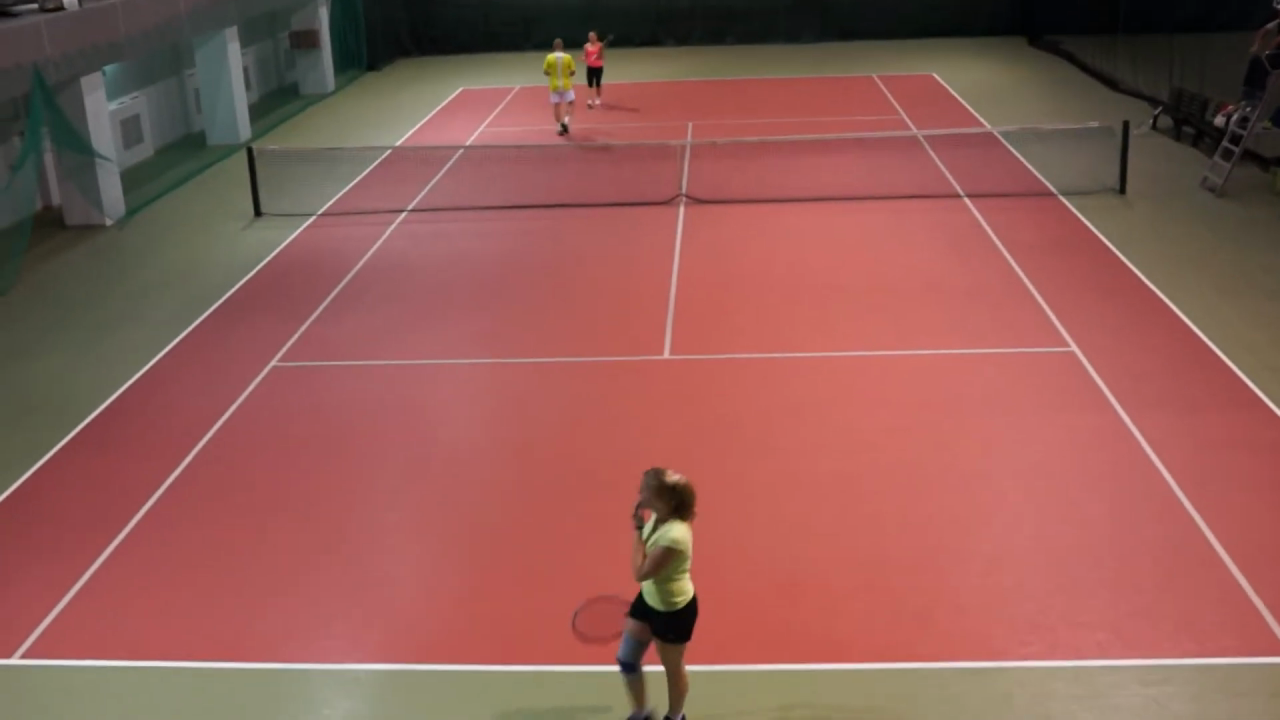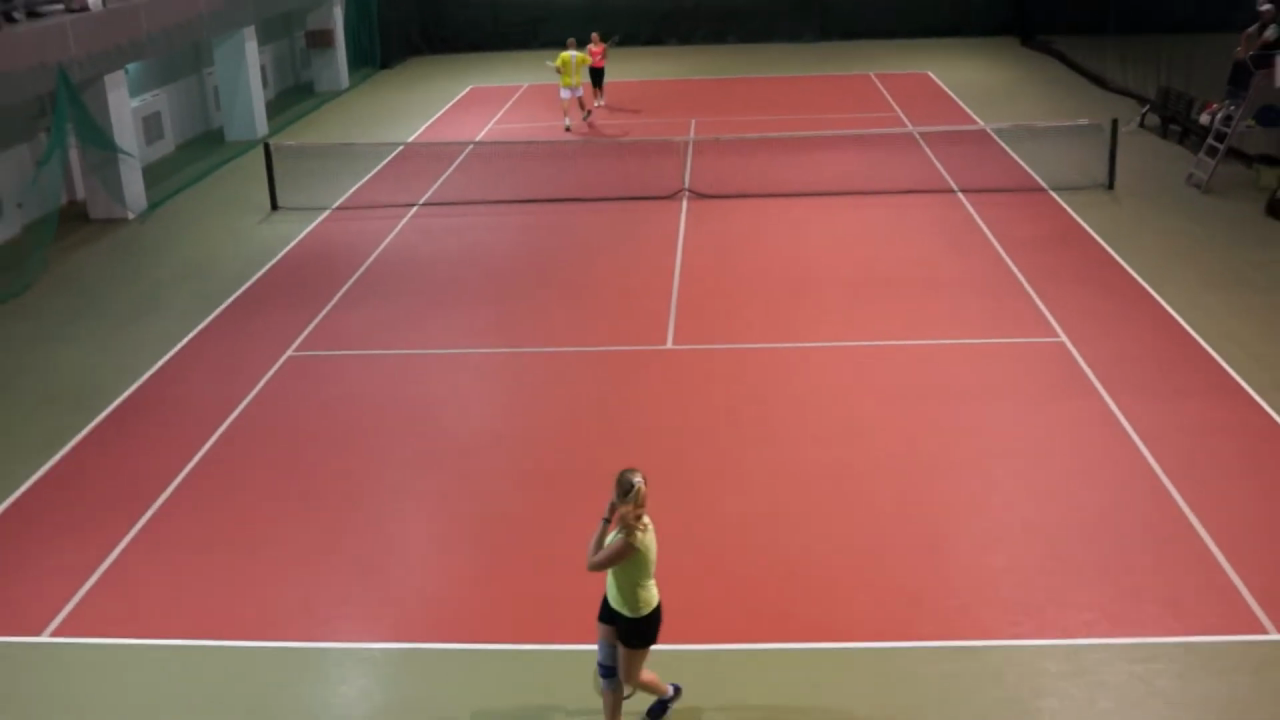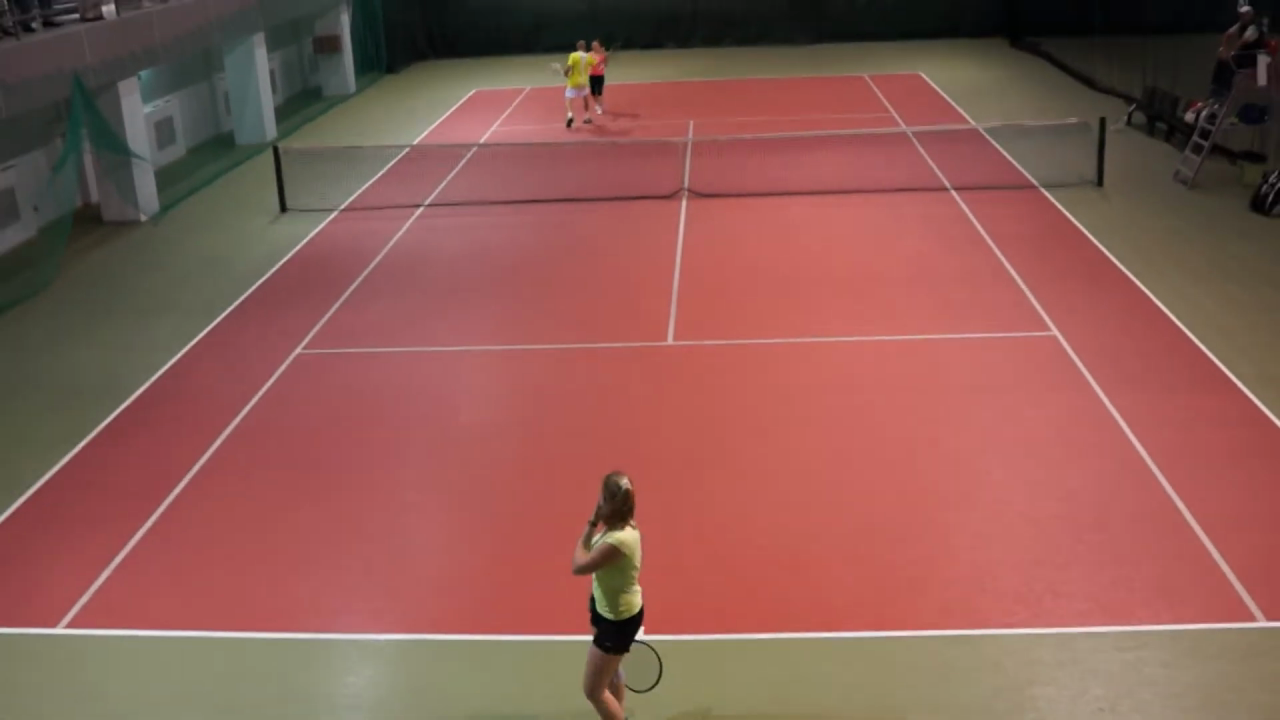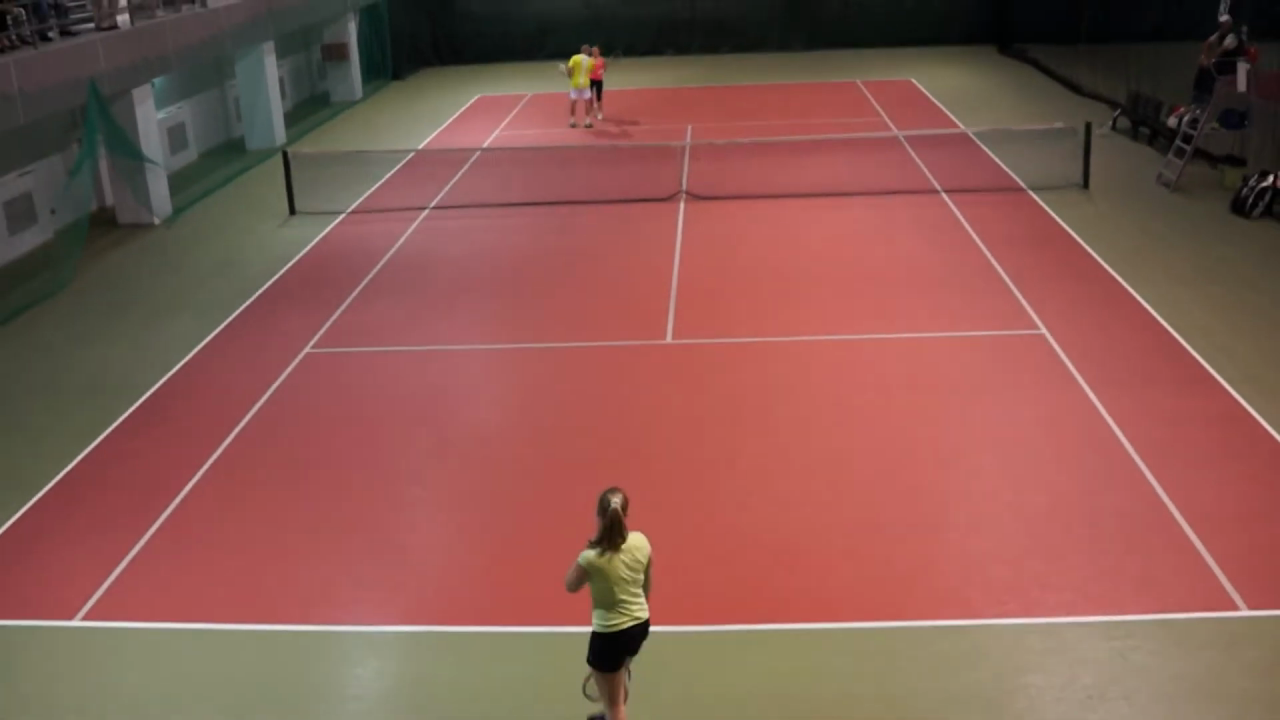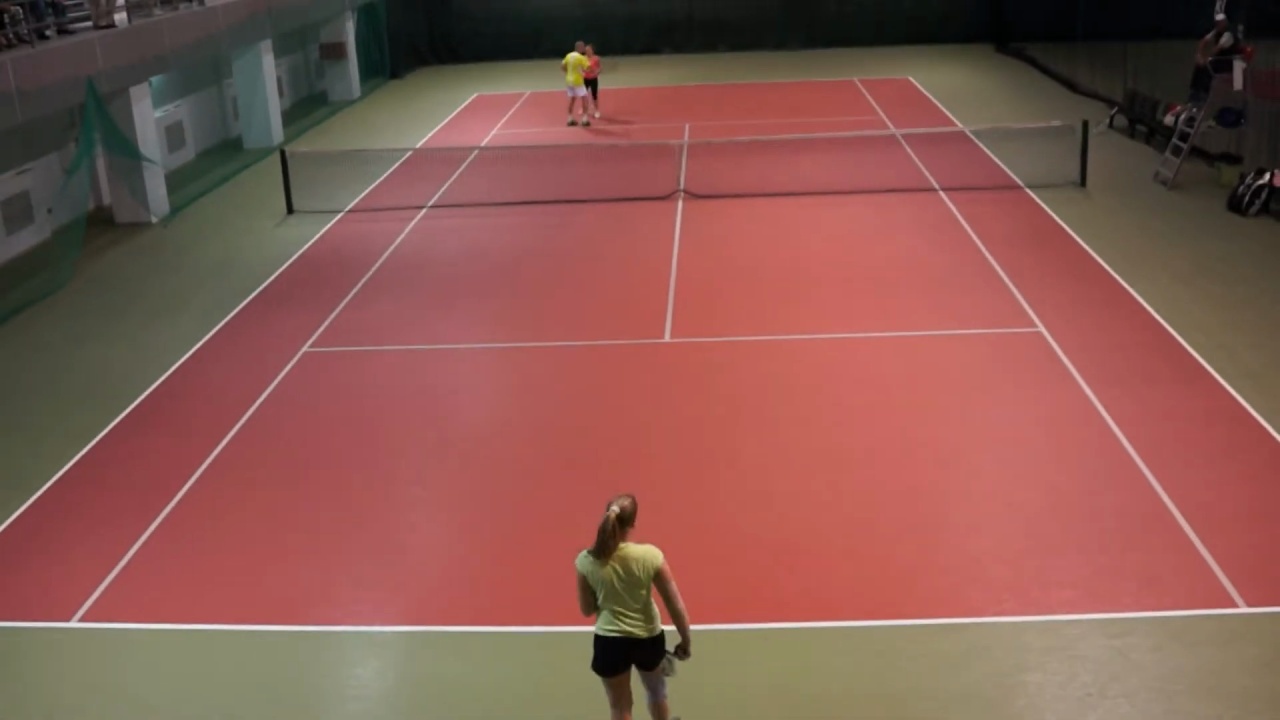
dt=0.3s
person 1, frame 1
left shoulder: (673, 535)
right shoulder: (659, 518)
left elbow: (641, 572)
left wrist: (638, 526)
left hip: (674, 609)
right hip: (649, 599)
left knee: (672, 667)
right knee: (626, 661)
person 1, frame 2
left shoulder: (634, 535)
right shoulder: (632, 522)
left elbow: (593, 563)
left wrist: (606, 519)
left hip: (639, 615)
right hip: (614, 603)
left knee: (630, 677)
right knee: (606, 669)
left ankle: (668, 693)
person 1, frame 3
left shoulder: (618, 539)
right shoulder: (624, 526)
left elbow: (578, 566)
left wrist: (592, 523)
left hip: (619, 618)
right hip: (613, 608)
left knee: (593, 689)
right knee: (610, 670)
person 1, frame 4
left shoulder: (591, 558)
right shoulder: (641, 542)
left elbow: (571, 586)
left hip: (610, 633)
right hip: (640, 624)
right knee: (618, 676)
person 1, frame 5
left shoulder: (586, 560)
right shoulder: (650, 556)
left elbow: (587, 610)
right elbow: (677, 609)
right wrist: (686, 641)
left hip: (609, 642)
right hip: (647, 639)
right knee: (656, 692)
